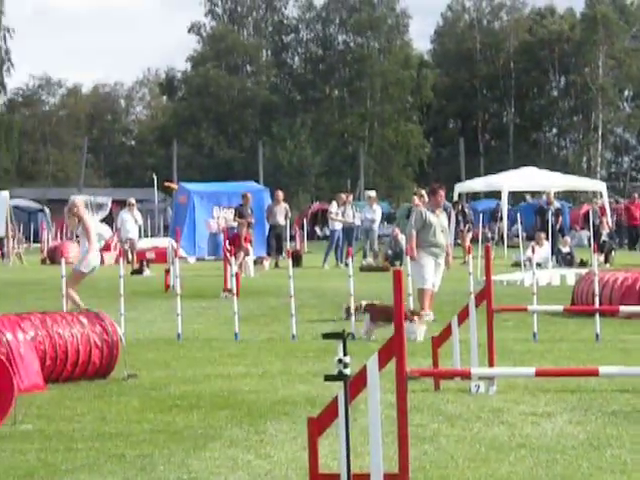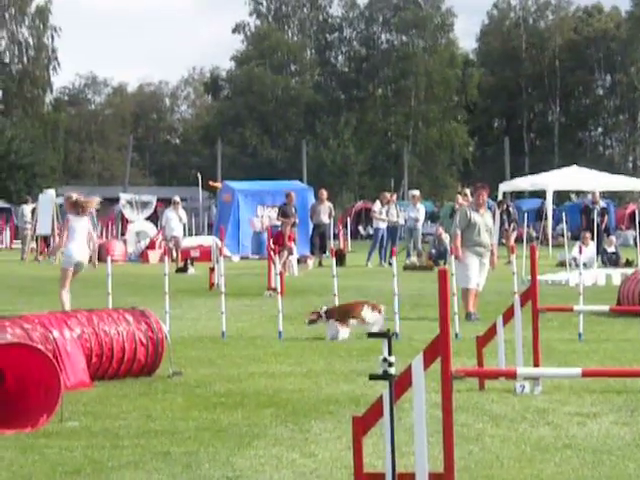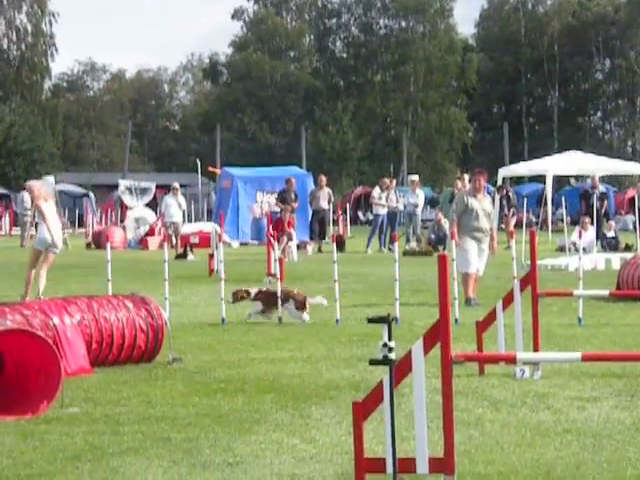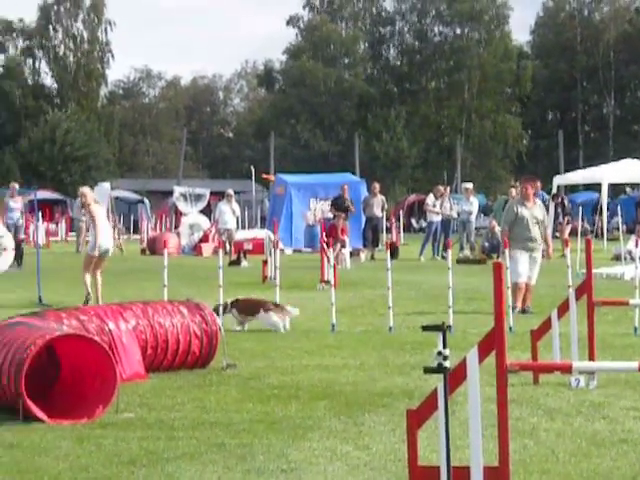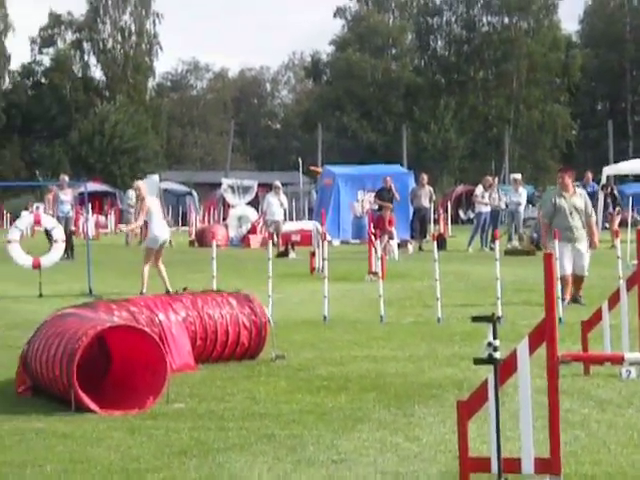
dt=0.4s
person 1, frame 1
left shoulder: (443, 214)
right shoulder: (421, 211)
left elbow: (446, 235)
right elbow: (412, 230)
left wrist: (449, 253)
right wrist: (412, 249)
left hip: (439, 254)
right hip: (425, 253)
left knee: (434, 285)
right knee: (425, 283)
left ankle: (429, 312)
right ankle: (424, 313)
person 1, frame 2
left shoulder: (488, 214)
right shoulder: (465, 211)
left elbow: (491, 235)
right elbow: (457, 230)
left wrist: (494, 253)
right wrist: (457, 248)
left hip: (484, 254)
right hip: (469, 252)
left knee: (478, 285)
right knee: (469, 283)
left ankle: (474, 311)
right ankle: (469, 312)
person 1, frame 3
left shoulder: (488, 199)
right shoulder: (463, 196)
left elbow: (491, 221)
right elbow: (454, 216)
left wrist: (493, 239)
right wrist: (454, 234)
left hip: (483, 239)
right hip: (467, 237)
left knee: (478, 270)
right knee: (469, 268)
left ankle: (473, 297)
right ankle: (469, 297)
person 1, frame 4
left shoulder: (539, 205)
right shoulder: (514, 205)
left elbow: (545, 227)
right elbow: (505, 227)
left wrist: (549, 245)
left hip: (536, 248)
right hip: (518, 247)
left knee: (530, 280)
right knee: (519, 278)
left ankle: (526, 305)
right ankle: (516, 306)
person 1, frame 5
left shoulder: (582, 194)
right shoulder: (554, 197)
left elbow: (590, 216)
right elbow: (545, 218)
left wrist: (594, 235)
right wrist: (544, 236)
left hip: (580, 238)
right hip: (561, 239)
left knee: (581, 270)
right knee: (565, 271)
left ankle: (577, 294)
right ankle: (565, 297)
person 2, frame 1
left shoulder: (85, 221)
right shoulder: (82, 220)
left elbow: (92, 242)
left wrist: (84, 260)
left hip: (88, 258)
right hip: (92, 259)
left knee: (66, 288)
right knee: (69, 286)
person 2, frame 2
left shoulder: (68, 218)
right shoulder: (86, 219)
left elbow: (62, 240)
right elbow: (94, 239)
left wrist: (53, 252)
right wrist: (94, 258)
left hip: (71, 254)
right hip: (84, 255)
left knee: (63, 288)
right knee: (65, 286)
right ankle: (65, 309)
person 2, frame 3
left shoulder: (38, 202)
right shoulder: (50, 201)
left elbow: (46, 220)
right elbow: (58, 221)
left wrist: (53, 237)
left hip: (43, 236)
right hip: (56, 237)
left knee: (32, 267)
right knee: (43, 270)
left ankle: (26, 296)
right ankle: (39, 294)
person 2, frame 4
left shoulder: (91, 208)
right shoulder: (100, 208)
left elbow: (97, 228)
left wrist: (96, 247)
left hip: (98, 242)
right hip: (109, 241)
left knee: (86, 271)
right knee: (96, 271)
left ankle: (89, 292)
right ankle: (99, 301)
person 2, frame 5
left shoulder: (145, 202)
right shoulder: (155, 199)
left elbow: (139, 222)
left wrist: (126, 229)
left hip: (155, 234)
right hip: (165, 232)
left knee: (146, 263)
right knee: (157, 262)
left ankle: (143, 291)
right ankle: (168, 288)
